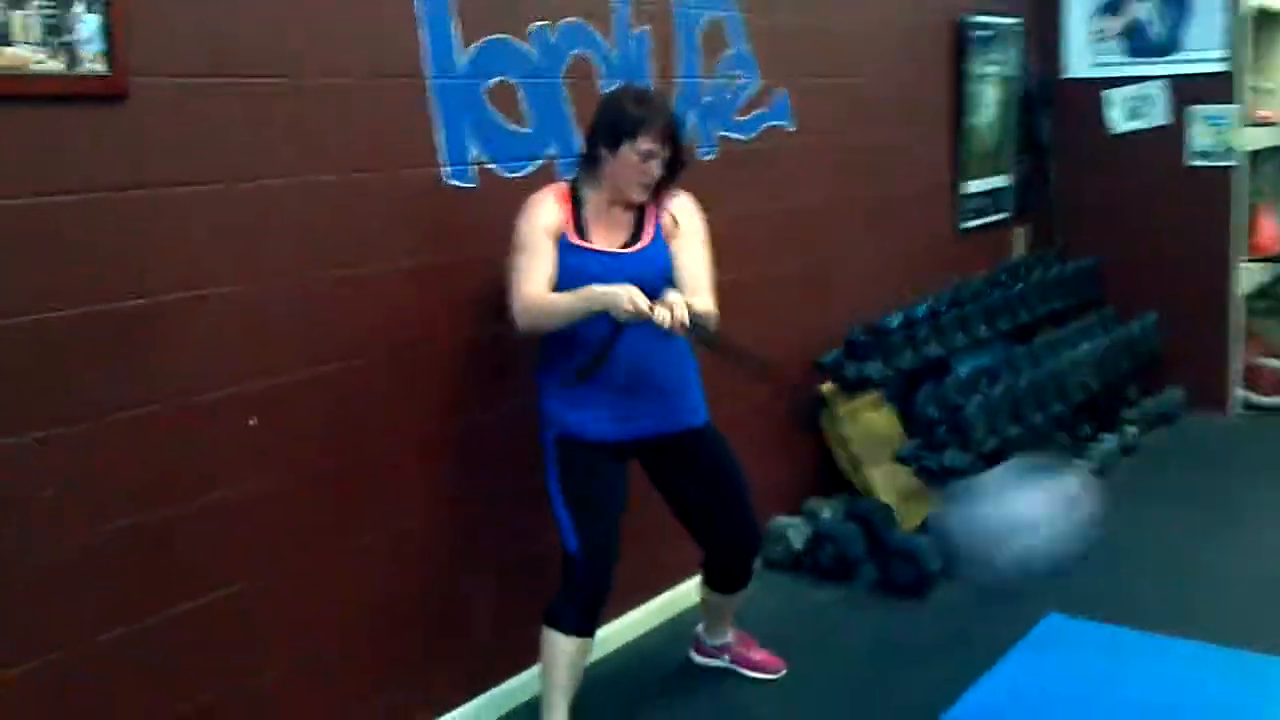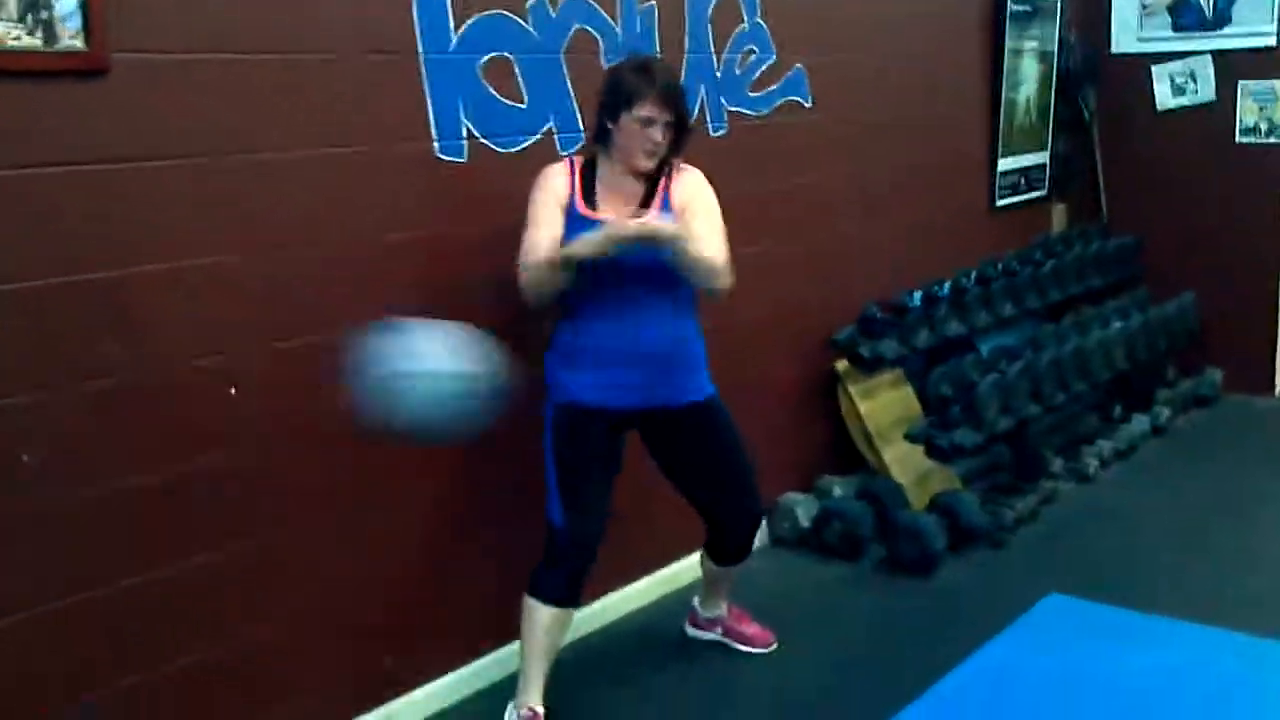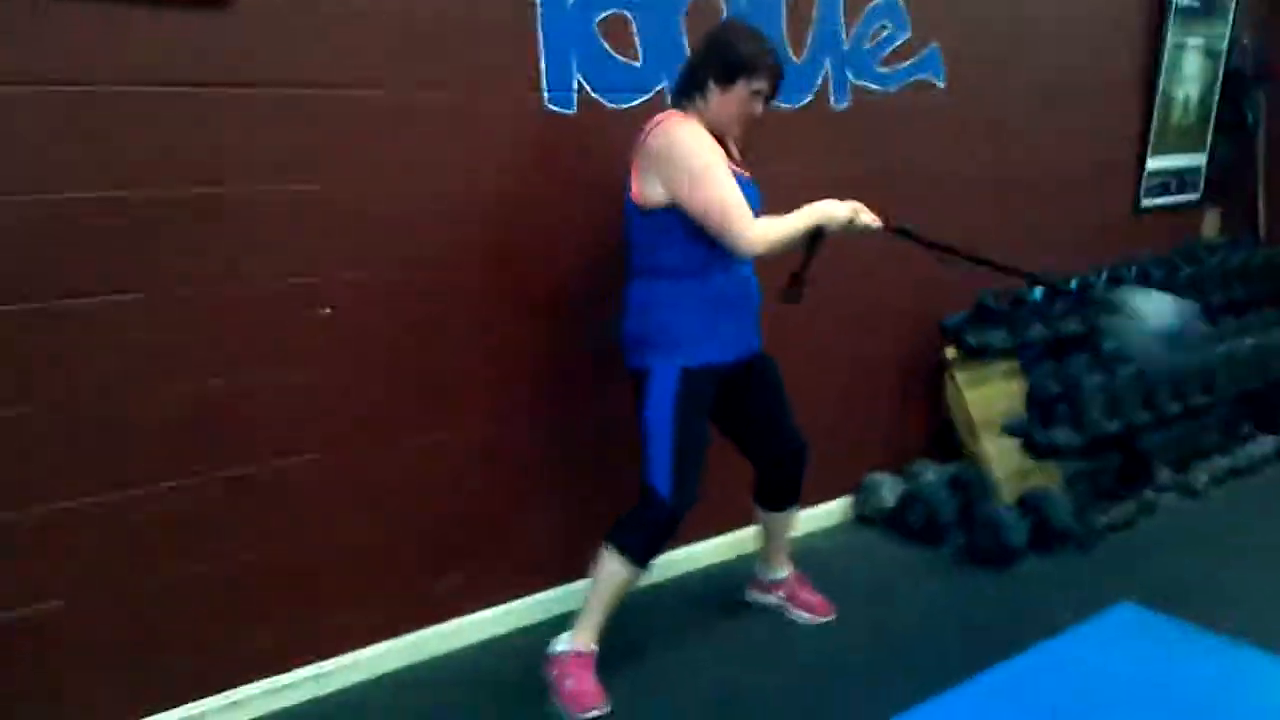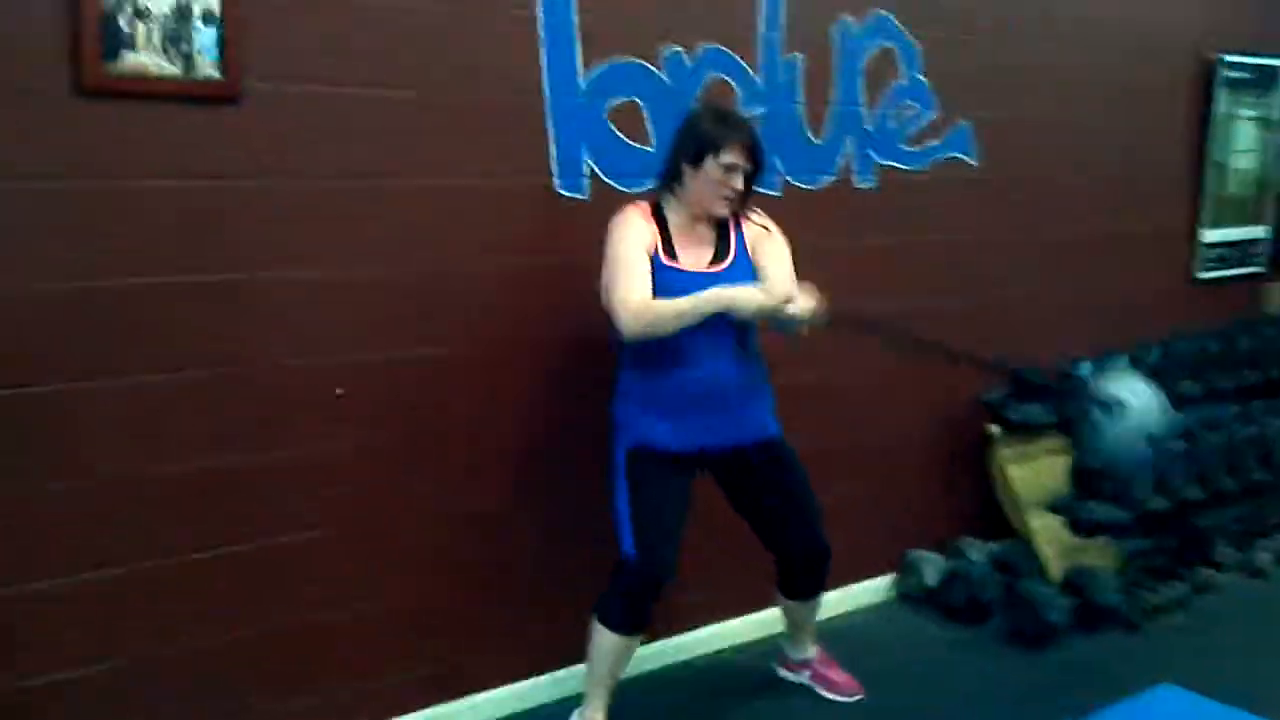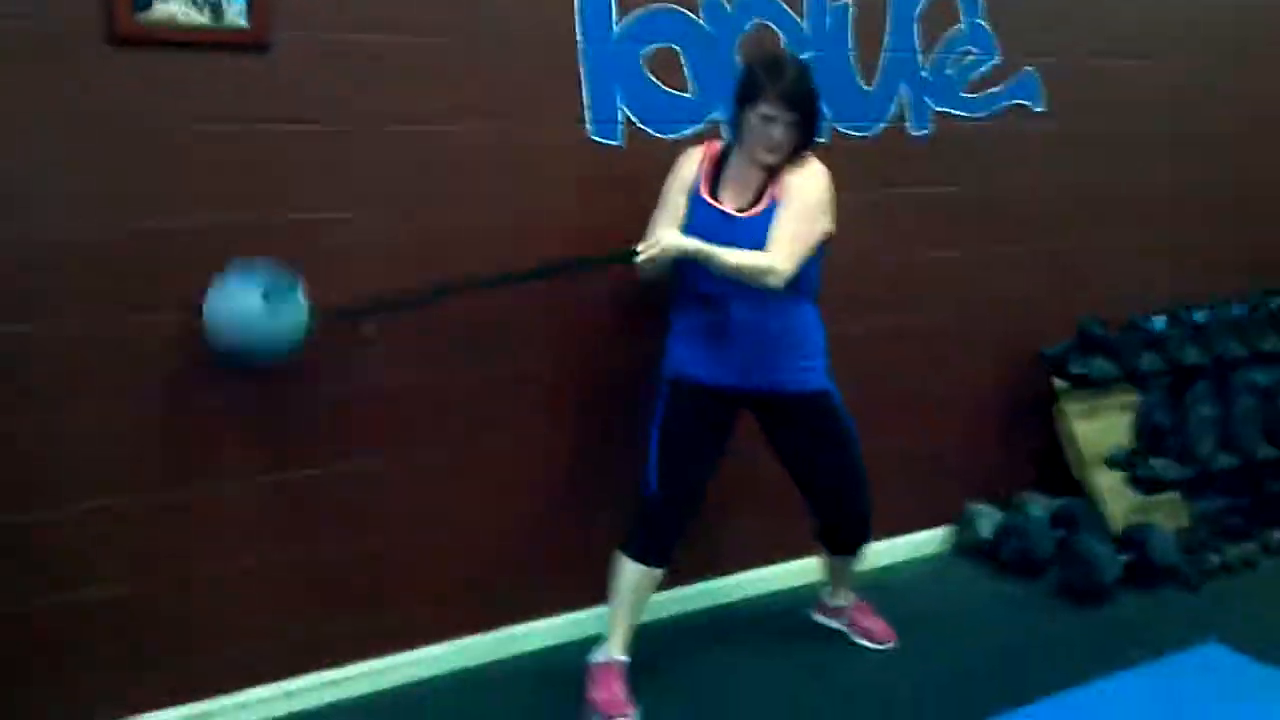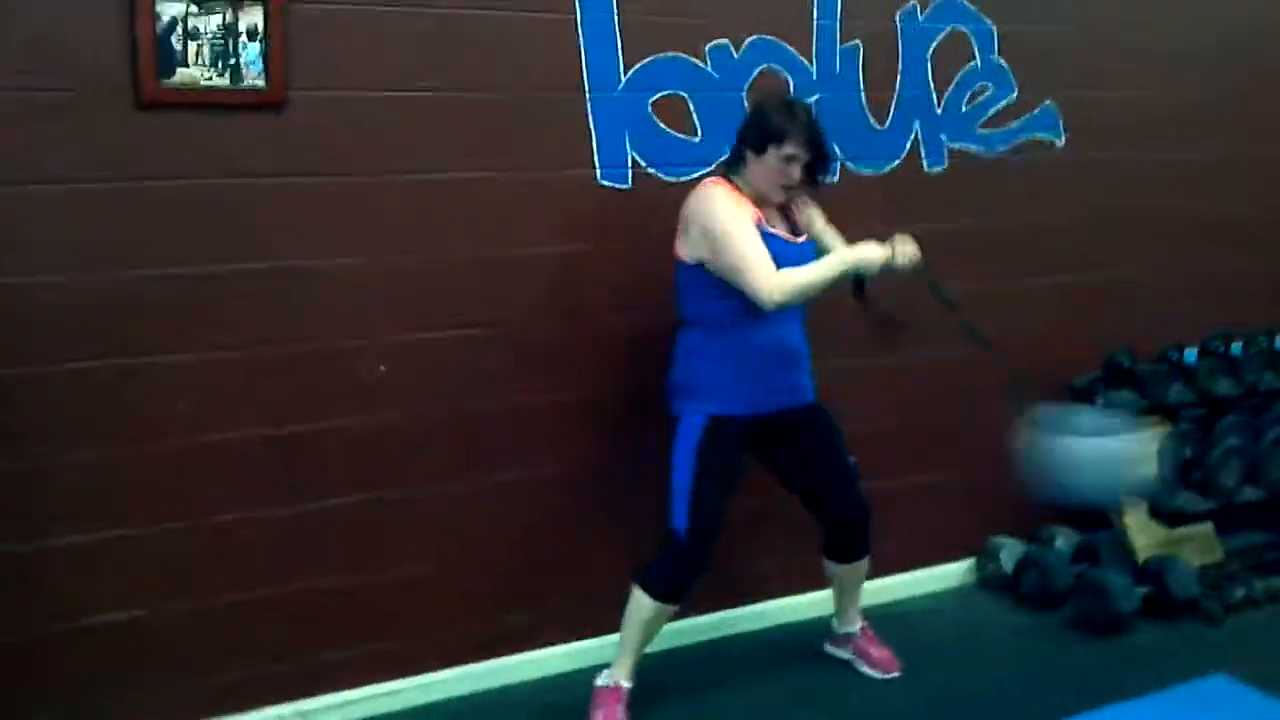
dt=0.4s
person 1, frame 1
left shoulder: (675, 209)
right shoulder: (549, 209)
left elbow: (704, 310)
right elbow: (527, 313)
left wrist: (677, 305)
right wrist: (603, 296)
left hip: (673, 413)
right hip: (583, 422)
left knee: (738, 539)
right knee: (588, 574)
left ankle: (716, 639)
person 1, frame 2
left shoulder: (687, 184)
right shoulder: (561, 180)
left elbow: (717, 278)
right elbow: (533, 284)
left wrist: (674, 237)
right wrist: (589, 244)
left hip: (675, 387)
right hip: (584, 390)
left knee: (740, 512)
right knee: (571, 543)
left ankle: (711, 611)
person 1, frame 3
left shoulder: (717, 140)
right shoulder: (676, 137)
left elbow: (750, 229)
right elbow: (746, 239)
left wrist: (834, 217)
right wrist: (814, 212)
left hip: (733, 343)
right hip: (674, 352)
left knee: (785, 455)
right knee: (666, 500)
left ankle: (774, 576)
right ankle: (575, 646)
person 1, frame 4
left shoulder: (754, 228)
right shoulder: (636, 225)
left elbow: (776, 312)
right elbow: (632, 321)
left wrist: (794, 304)
right wrist: (722, 296)
left hip: (744, 426)
right hip: (656, 433)
left knee: (806, 545)
right knee: (643, 571)
left ankle: (801, 655)
person 1, frame 5
left shoulder: (808, 177)
right shoulder: (696, 164)
left elbow: (774, 269)
right elbow: (652, 263)
left wrist: (695, 247)
right wrist: (662, 247)
left hip: (791, 372)
right hip: (700, 367)
left knee: (848, 505)
right knee: (663, 510)
left ankle: (838, 602)
right ankle: (611, 656)
person 1, frame 6
left shoulder: (797, 206)
right shoulder: (713, 200)
left elbow: (851, 265)
right elbow: (769, 290)
left wrist: (884, 254)
right wrist: (851, 258)
left hip: (788, 397)
right hip: (715, 403)
left knee: (848, 510)
right knee: (688, 546)
left ankle: (848, 630)
